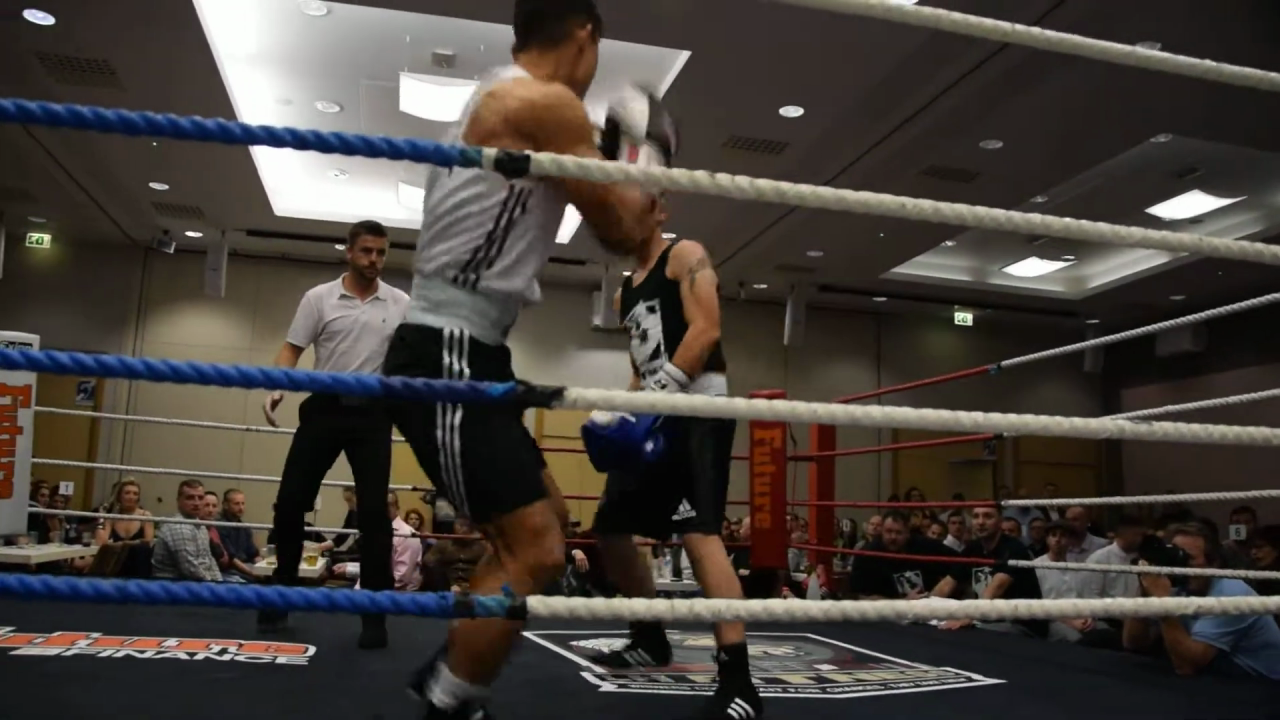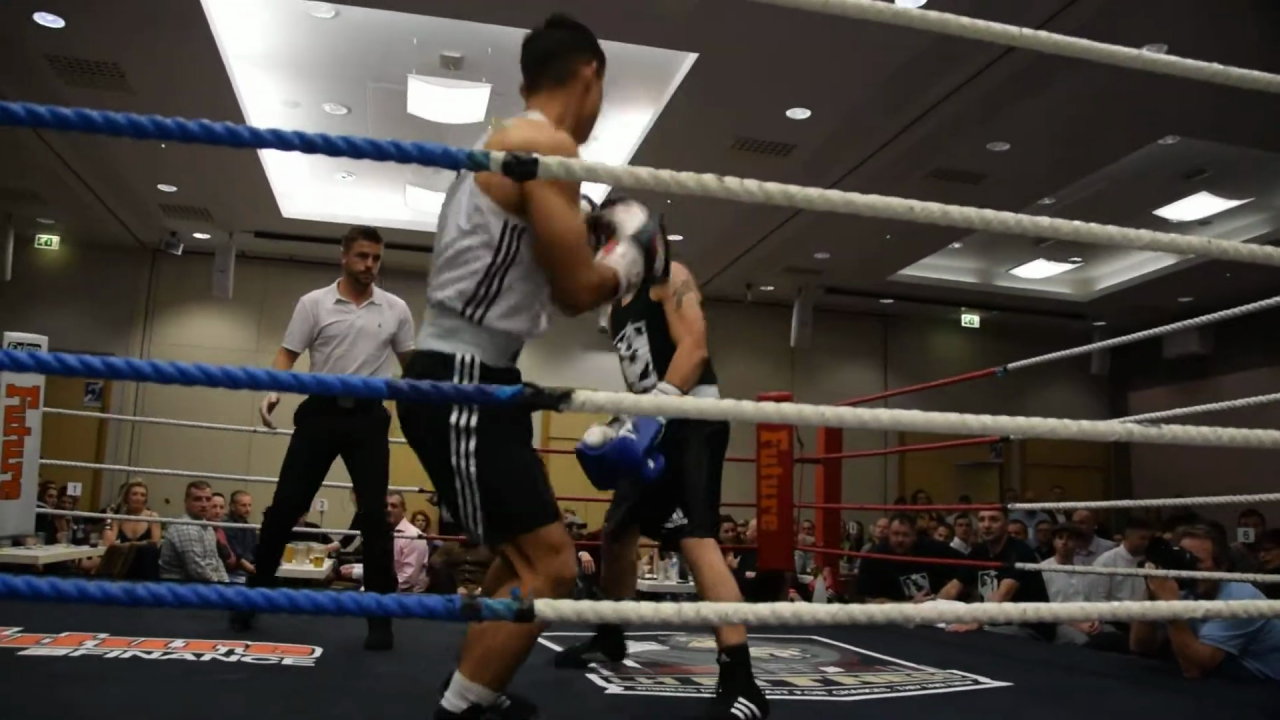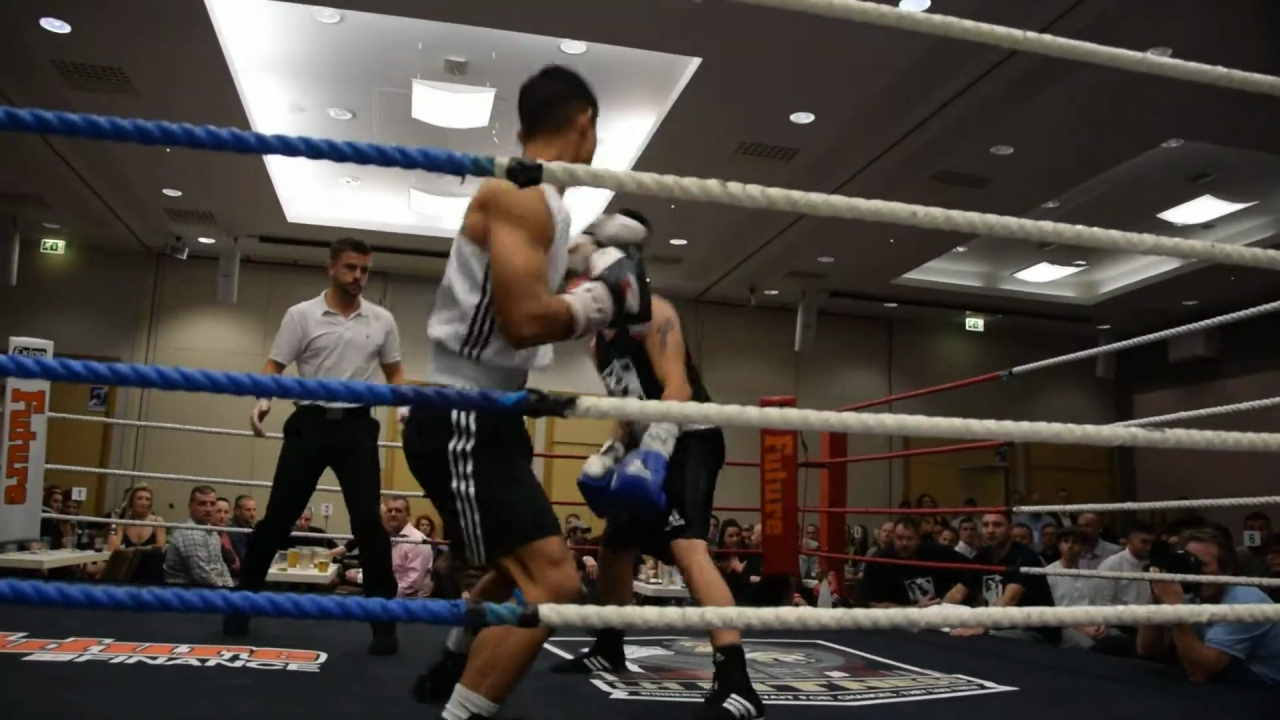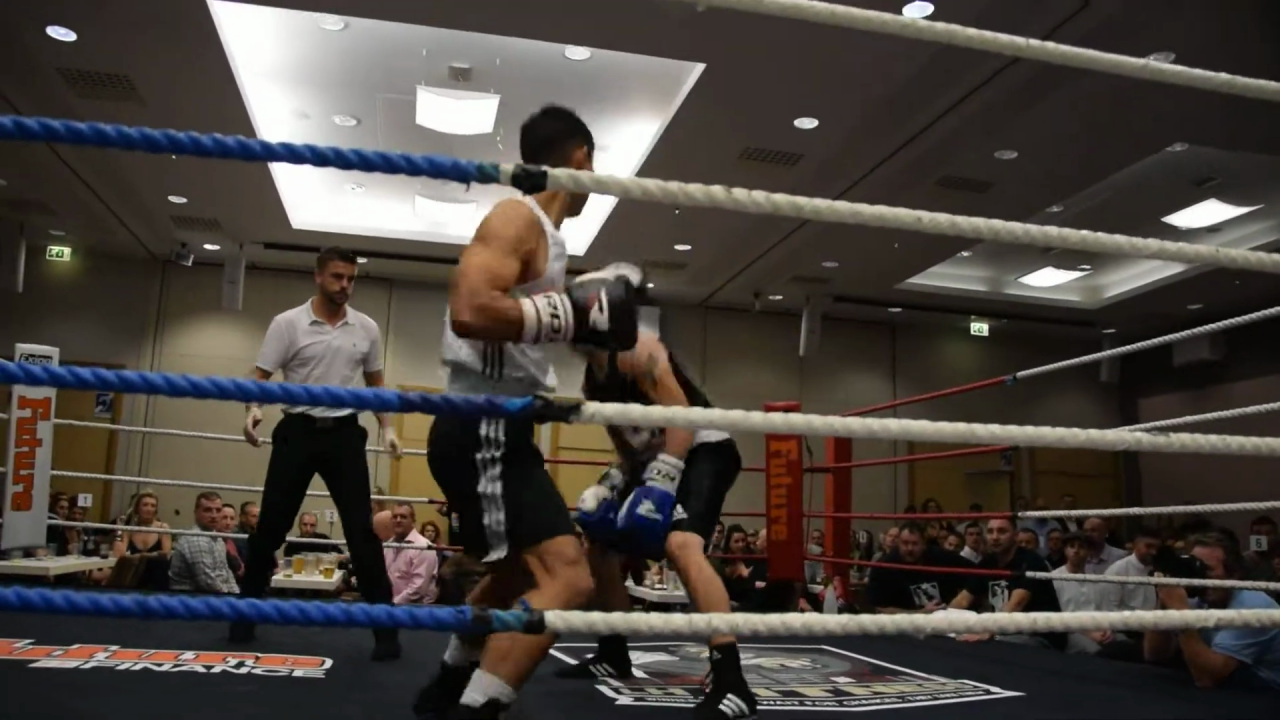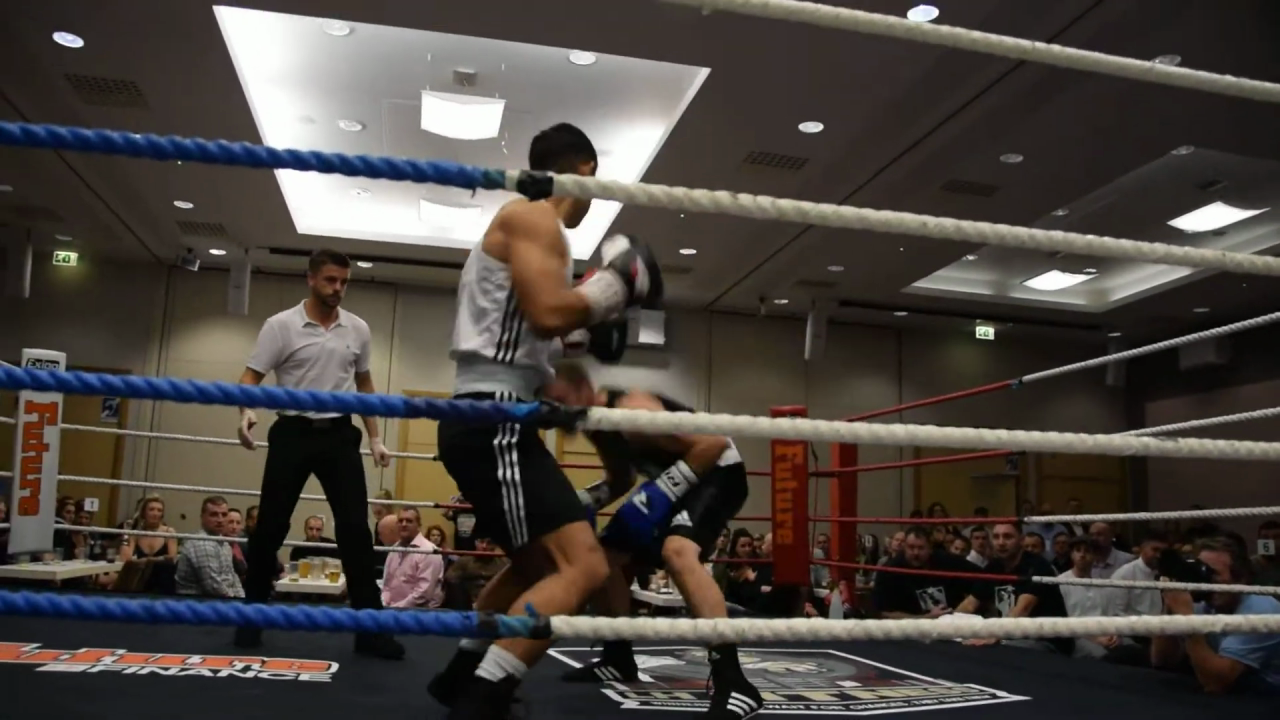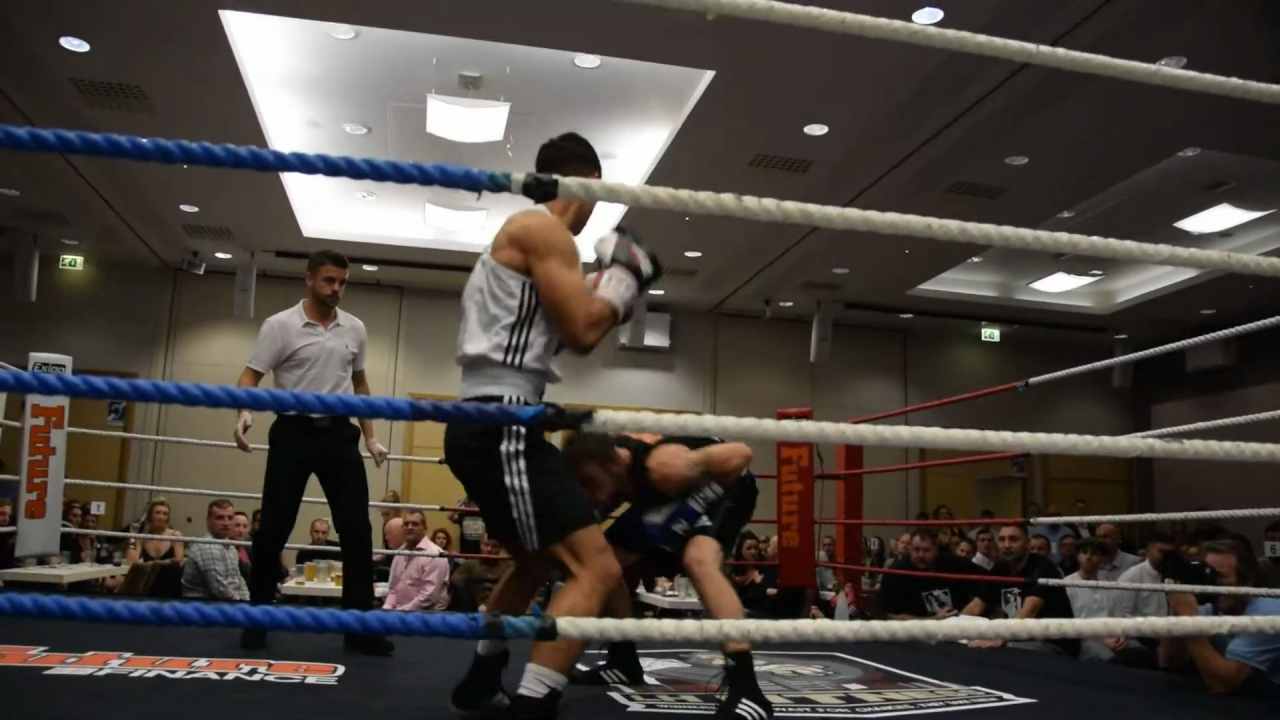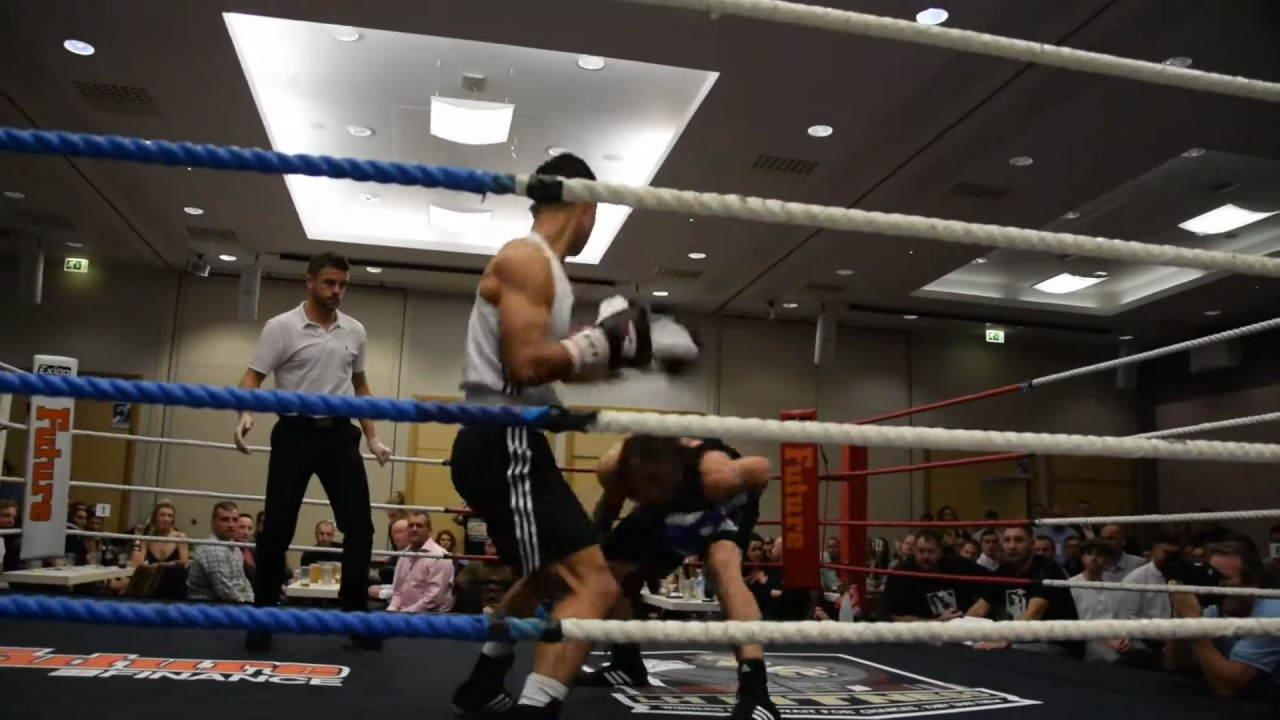
dt=0.1s
person 1, frame 1
left shoulder: (497, 103)
right shoulder: (545, 105)
right elbow: (624, 230)
left wrist: (594, 160)
right wrist: (643, 161)
left hip: (461, 356)
right hip: (448, 360)
left knee: (540, 533)
right knee: (532, 554)
person 1, frame 2
left shoulder: (505, 148)
right shoulder: (541, 150)
right elbow: (580, 289)
left wrist: (601, 226)
right wrist: (638, 250)
left hip: (479, 386)
right hip: (456, 389)
left knee: (532, 555)
right knee: (550, 571)
person 1, frame 3
left shoulder: (520, 195)
right shoulder: (521, 194)
right elbow: (525, 320)
left wrist: (599, 244)
right wrist: (610, 295)
left hip: (484, 414)
right hip: (461, 418)
left knee: (524, 566)
right knee: (552, 581)
left ankle: (452, 667)
person 1, frame 4
left shoulder: (540, 234)
right shoulder: (517, 219)
right elbow: (470, 313)
left wrist: (596, 302)
right wrist: (573, 309)
left hip: (493, 431)
right hip: (481, 431)
left knee: (518, 572)
right knee: (566, 579)
person 1, frame 5
left shoulder: (531, 227)
right shoulder: (530, 217)
right elbow: (549, 314)
left wrist: (607, 286)
right wrist: (617, 280)
left hip: (496, 423)
right hip: (492, 421)
left knee: (534, 561)
right knee: (582, 566)
person 1, frame 6
left shoulder: (534, 236)
right shoulder: (538, 234)
right elbow: (585, 330)
right wrist: (625, 274)
left hip: (493, 431)
right hip: (498, 431)
left knee: (537, 562)
right knee: (595, 571)
person 1, frame 7
left shoulder: (542, 269)
right shoulder: (525, 258)
left elbow: (575, 363)
right elbow: (527, 367)
left wrist: (647, 343)
right wrist: (605, 337)
left hip: (500, 447)
right hip: (505, 445)
left knee: (546, 574)
right knee: (594, 587)
person 2, frame 1
left shoulder: (400, 303)
right shoulder: (318, 298)
right elbow: (291, 349)
right wrist: (276, 386)
left hip: (371, 413)
right hip: (324, 409)
left knee: (373, 513)
right knee: (290, 503)
left ankle: (375, 614)
right ankle: (283, 589)
person 2, frame 2
left shoulder: (396, 309)
right shoulder: (313, 303)
left elbow: (410, 362)
right elbow: (286, 355)
right wrist: (273, 390)
left hip: (367, 417)
right hip: (320, 412)
left knee: (374, 515)
right knee: (284, 506)
left ankle: (380, 618)
right ankle: (258, 591)
person 2, frame 3
left shoulder: (382, 321)
right shoulder: (301, 316)
left elbow: (394, 374)
right elbow: (273, 367)
right wrist: (262, 400)
left hip: (357, 428)
right hip: (309, 425)
left knee: (370, 524)
right knee: (277, 519)
left ankle: (383, 622)
person 2, frame 4
left shoulder: (366, 328)
right shoulder: (288, 323)
left elbow: (376, 382)
right elbow: (260, 374)
left wrist: (388, 428)
right wrist: (253, 408)
left hip: (344, 434)
right hip: (297, 432)
left knee: (361, 530)
right knee: (270, 526)
left ankle: (384, 627)
person 2, frame 5
left shoulder: (358, 329)
right shoulder: (280, 326)
right elbow: (251, 376)
left wrist: (375, 437)
right wrist: (247, 410)
left hip: (339, 435)
right hip: (292, 434)
left knee: (356, 531)
right knee: (269, 528)
left ankle: (371, 627)
person 2, frame 6
left shoulder: (355, 329)
right shoulder: (279, 325)
right elbow: (250, 376)
left wrist: (370, 436)
right wrist: (244, 412)
left hip: (339, 434)
right hip: (293, 433)
left knee: (357, 527)
right knee: (273, 529)
person 2, frame 7
left shoulder: (355, 332)
right shoulder: (281, 327)
right elbow: (253, 378)
left wrist: (372, 436)
right wrist: (246, 415)
left hip: (340, 435)
right hip: (295, 434)
left knee: (360, 526)
right knee: (277, 529)
left ankle: (354, 617)
person 3, frame 1
left shoulder: (686, 256)
right shoulder: (626, 290)
left elbow: (706, 330)
left wrist: (659, 395)
right wrist: (615, 414)
left hip: (697, 408)
right hip: (654, 417)
left knee: (698, 533)
right knee: (613, 530)
right ankle: (649, 640)
person 3, frame 2
left shoulder: (670, 279)
right shoulder: (617, 312)
left elbow: (694, 351)
right wrist: (612, 431)
left hip: (690, 422)
left knee: (695, 540)
right knee: (617, 533)
right ankle: (610, 639)
person 3, frame 3
left shoulder: (650, 313)
right shoulder: (600, 340)
left elbow: (679, 389)
left wrist: (650, 453)
right wrist: (608, 459)
left hip: (690, 441)
right hip: (648, 450)
left knee: (686, 546)
right knee: (617, 549)
left ankle: (735, 684)
right ankle: (609, 647)
person 3, frame 4
left shoulder: (635, 352)
right shoulder: (593, 380)
left elbow: (685, 421)
left wrist: (660, 484)
right wrist: (604, 489)
left hip: (704, 452)
right hip: (650, 469)
left knee: (682, 546)
right knee: (602, 547)
left ankle: (731, 684)
right ankle: (613, 655)
person 3, frame 5
left shoulder: (631, 412)
right shoulder: (593, 424)
left elbow: (713, 442)
right elbow: (617, 473)
left wrist: (667, 487)
right wrist: (589, 499)
left hip: (715, 473)
left knee: (677, 552)
right knee: (609, 557)
left ankle: (733, 685)
right ankle: (618, 659)
person 3, frame 6
left shoulder: (668, 466)
right shoulder: (601, 467)
left elbow: (741, 453)
right elbow: (599, 502)
left wrist: (694, 505)
left hip: (719, 492)
left knee: (700, 559)
left ankle: (746, 691)
right ankle: (623, 661)
person 3, frame 7
left shoulder: (716, 473)
right shoulder: (613, 467)
left elbow: (761, 467)
right elbow: (609, 507)
left wrist: (708, 516)
left hip: (723, 504)
left knee: (723, 562)
right knee: (609, 569)
right ankle: (628, 665)
